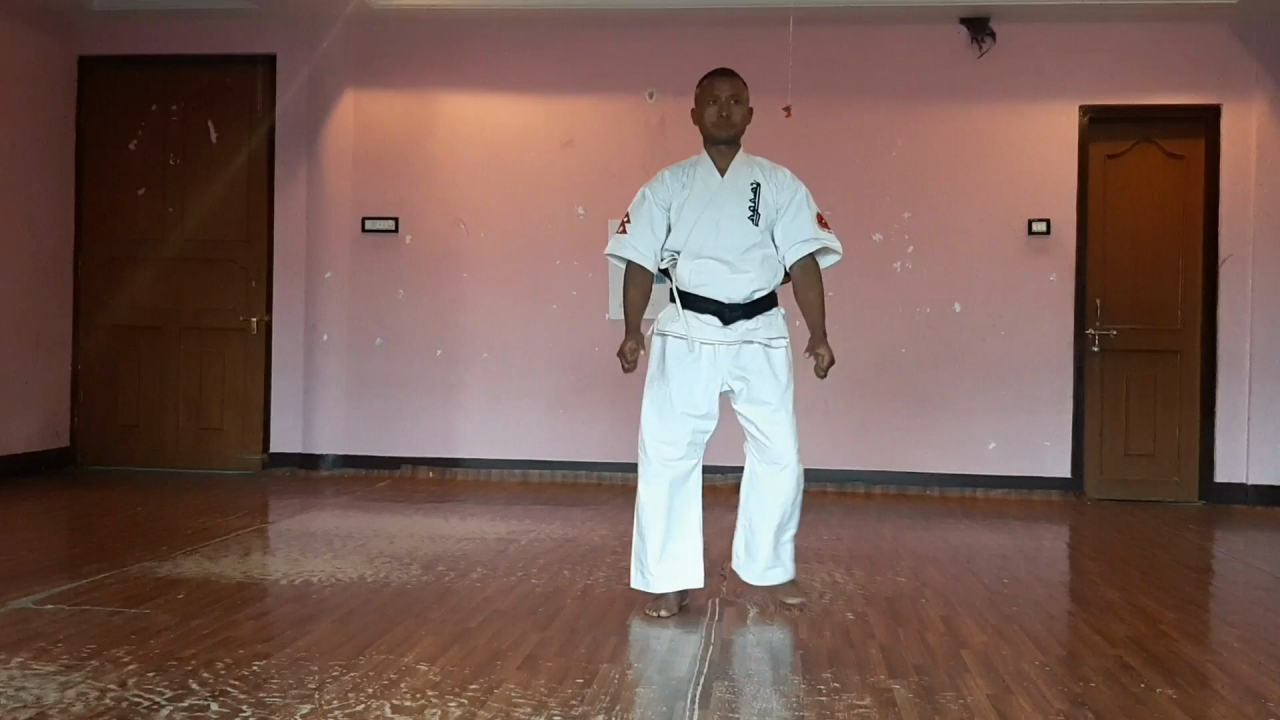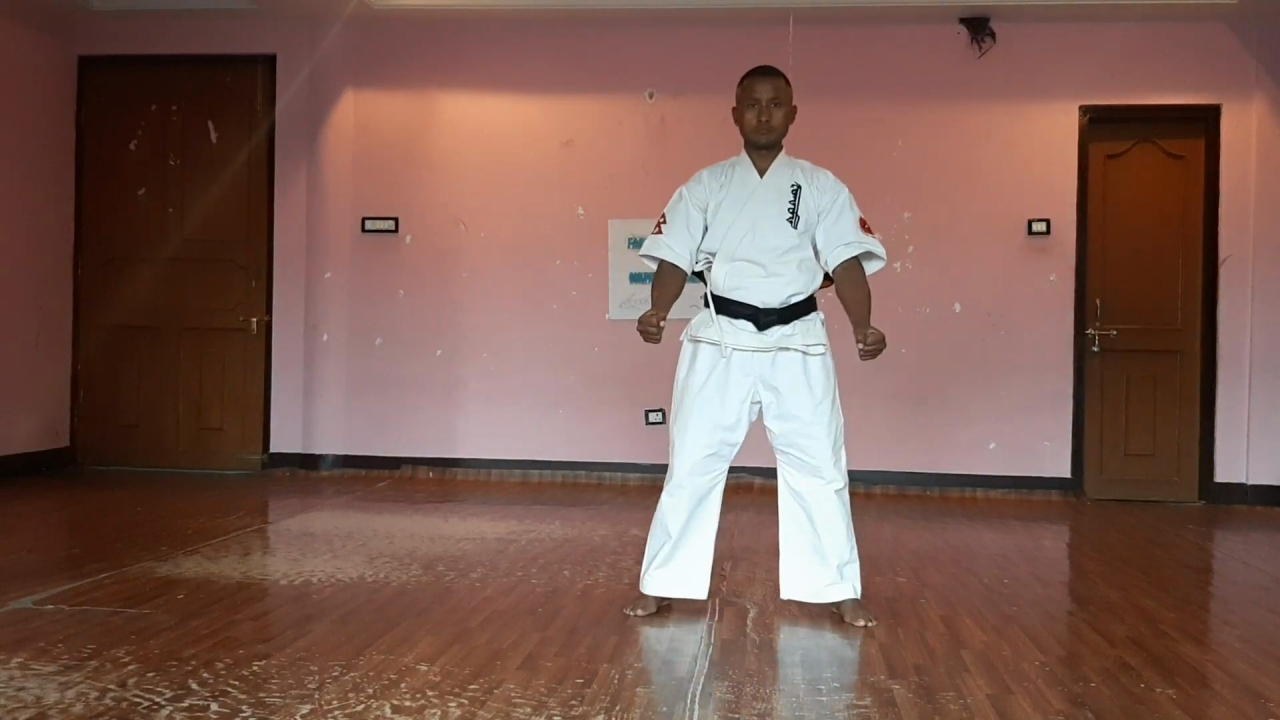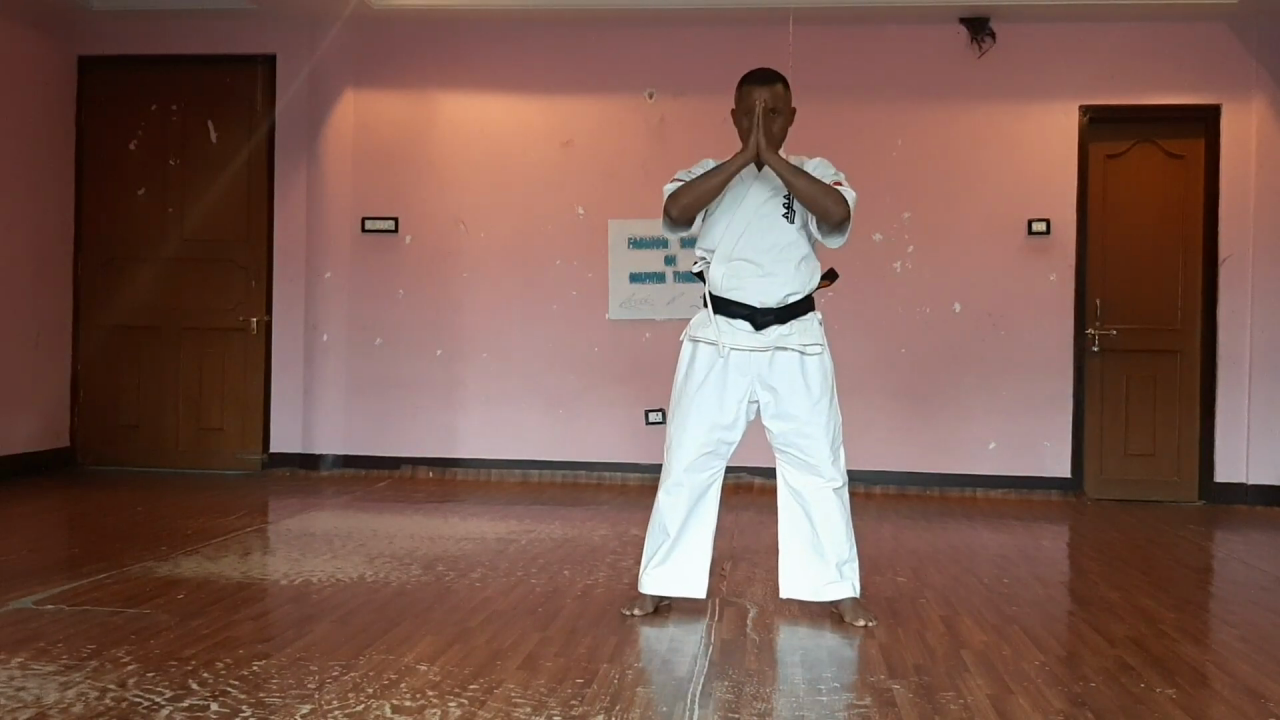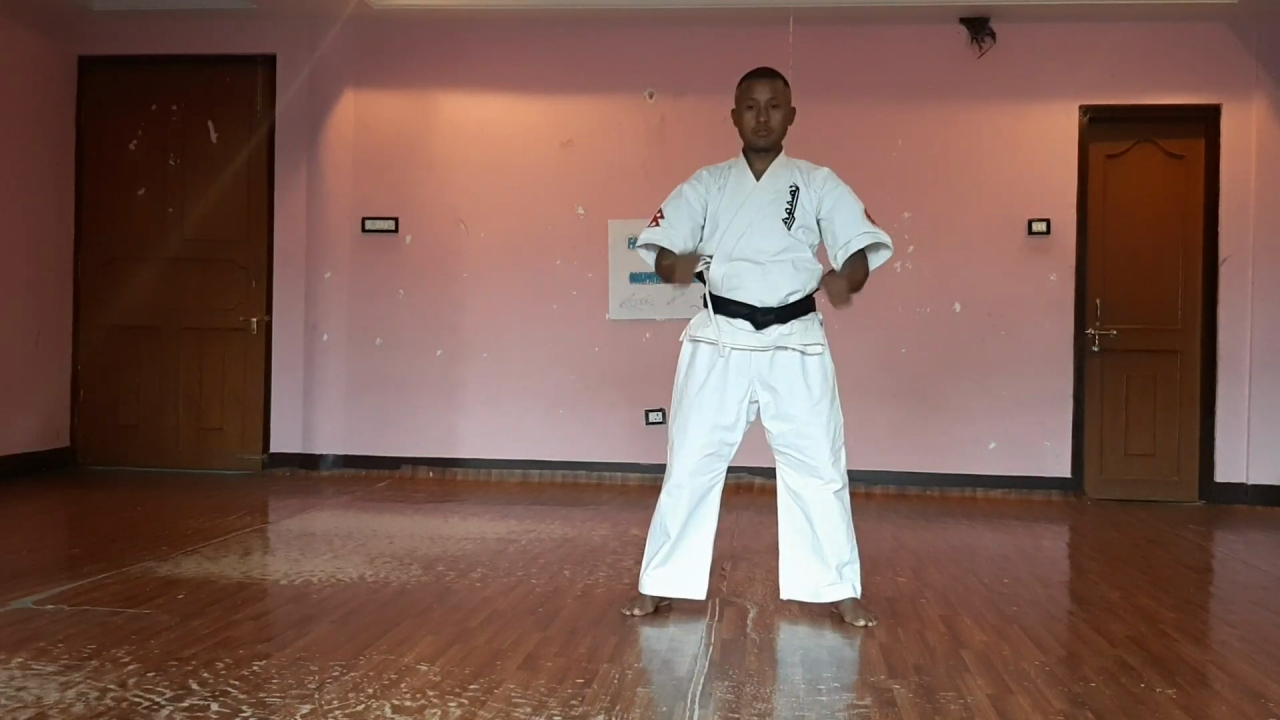
dt=1s
person 1, frame 1
left shoulder: (779, 184)
right shoulder: (667, 185)
left elbow: (803, 261)
right elbow: (639, 261)
left wrist: (818, 335)
right wrist: (633, 330)
left hip: (760, 334)
right hip: (687, 333)
left knee: (778, 456)
right knee: (668, 456)
left ankle: (772, 569)
right ankle: (668, 580)
person 1, frame 2
left shoulder: (821, 187)
right shoulder: (704, 185)
left elbow: (846, 262)
right elbow: (674, 258)
left wrist: (863, 326)
right wrist: (658, 311)
left hip: (797, 340)
right hip: (719, 339)
left knee: (818, 467)
right knee: (692, 465)
left ankle: (840, 591)
right ankle: (660, 585)
person 1, frame 3
left shoulder: (814, 174)
right shoulder: (709, 174)
left elbow: (837, 218)
right elbow: (675, 212)
left wrist: (773, 159)
right wrist: (743, 156)
left hip: (794, 339)
right hip: (719, 338)
left knee: (818, 465)
right knee: (688, 462)
left ankle: (839, 590)
right ankle: (657, 584)
person 1, frame 4
left shoulder: (819, 184)
right shoulder: (705, 185)
left elbow: (858, 249)
right elbow: (663, 250)
left wrist: (845, 282)
right wrist: (677, 266)
left hip: (796, 340)
right hip: (718, 339)
left knee: (817, 467)
right knee: (691, 464)
left ankle: (840, 590)
right ankle: (659, 584)
